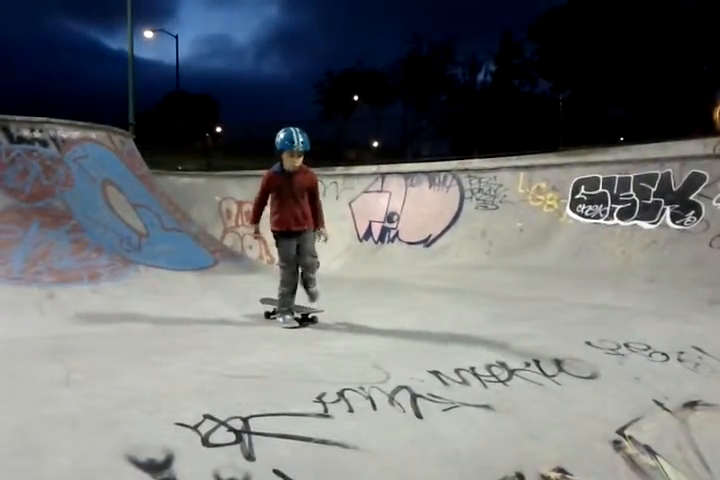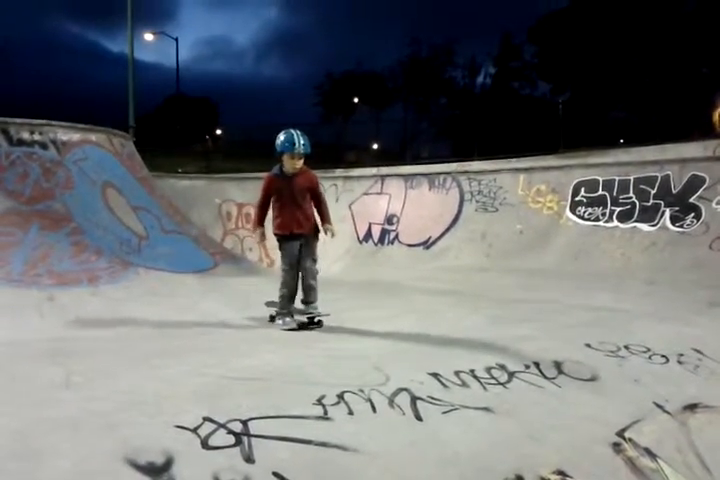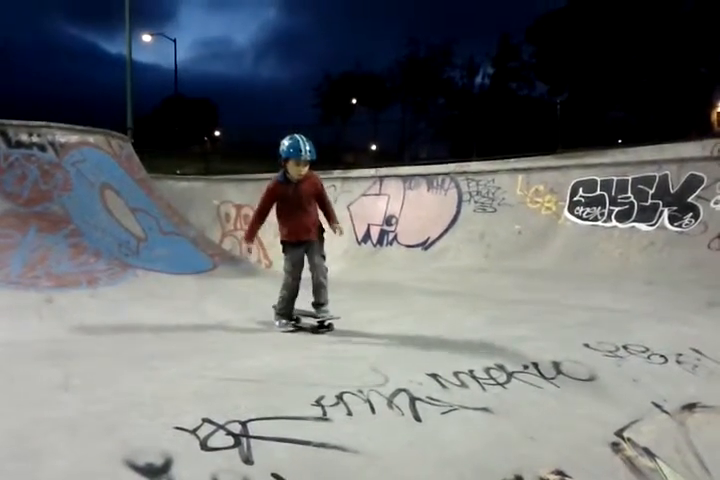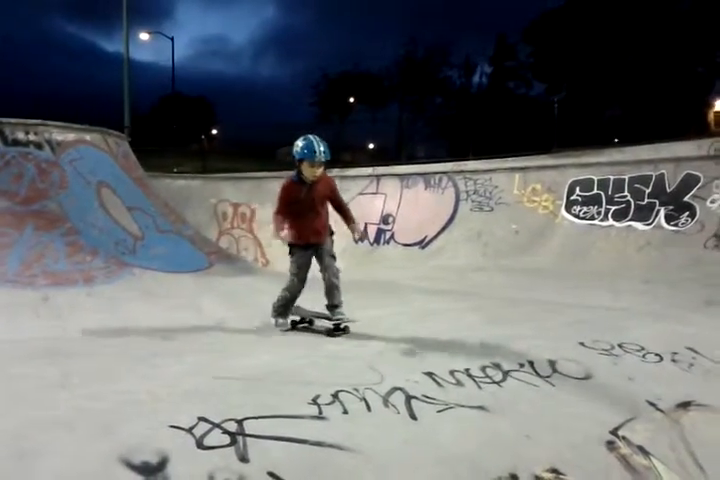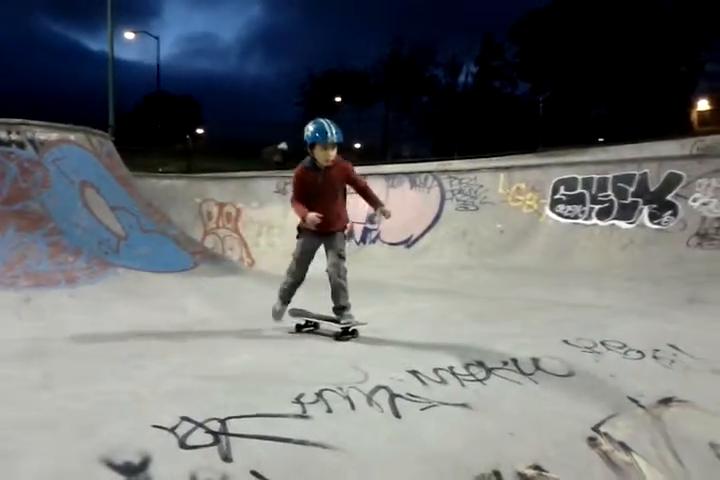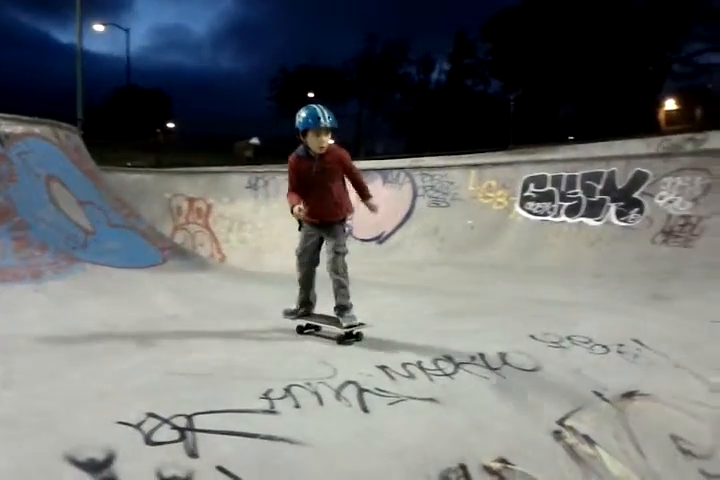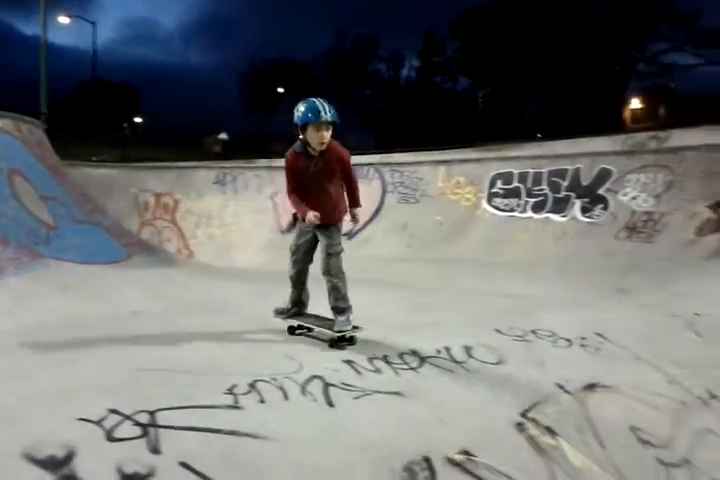
dt=0.2s
person 1, frame 1
left shoulder: (309, 176)
right shoulder: (271, 176)
left elbow: (314, 201)
right elbow: (260, 200)
left wrist: (320, 225)
right wrist: (255, 222)
left hip: (306, 228)
right hip: (282, 230)
left knee: (309, 262)
right knee: (288, 270)
left ankle: (309, 284)
right ankle: (285, 311)
person 1, frame 2
left shoulder: (310, 177)
right shoulder: (272, 179)
left elbow: (319, 200)
right elbow: (263, 203)
left wrist: (326, 222)
right wrist: (260, 226)
left hip: (309, 231)
right hip: (285, 233)
left knee: (309, 269)
right knee: (290, 274)
left ankle: (310, 303)
right ankle: (284, 314)
person 1, frame 3
left shoulder: (314, 181)
right shoulder: (276, 186)
left elbow: (324, 202)
right elbow: (261, 211)
left wrist: (333, 221)
right wrist: (250, 237)
left hip: (314, 234)
right hip: (290, 238)
left knee: (319, 269)
right knee: (292, 277)
left ankle: (321, 306)
right ankle: (283, 314)
person 1, frame 4
left shoulder: (327, 183)
right shoulder: (289, 186)
left elbow: (339, 204)
right elbow: (279, 213)
left wrist: (351, 222)
right wrist: (280, 230)
left hip: (323, 237)
right hip: (299, 241)
left knee: (330, 271)
right knee: (297, 280)
left ankle: (335, 308)
right ankle: (279, 312)
person 1, frame 5
left shoulder: (343, 168)
right shoulder: (302, 172)
left elbow: (360, 185)
right elbow: (296, 200)
left wrist: (377, 205)
right wrist: (305, 214)
left hip: (335, 228)
right hip: (310, 229)
left knee: (337, 269)
right knee: (297, 268)
left ankle: (342, 309)
right ankle: (283, 300)
person 1, frame 6
left shoulder: (339, 155)
right shoulder: (296, 161)
left elbow: (355, 177)
right elbow: (293, 190)
left wrist: (367, 198)
right wrist: (295, 206)
left hip: (336, 220)
right hip: (311, 221)
left knee: (337, 266)
right knee: (304, 264)
left ankle: (345, 310)
right ankle: (305, 305)
person 1, frame 7
left shoulder: (339, 153)
right shoulder: (293, 157)
left elbow: (350, 179)
right elbow: (293, 190)
left wrist: (354, 206)
right wrist: (305, 212)
left hip: (332, 220)
right hip: (307, 220)
left knee: (332, 267)
right knee: (298, 263)
left ankle: (342, 312)
right ankle: (297, 303)
